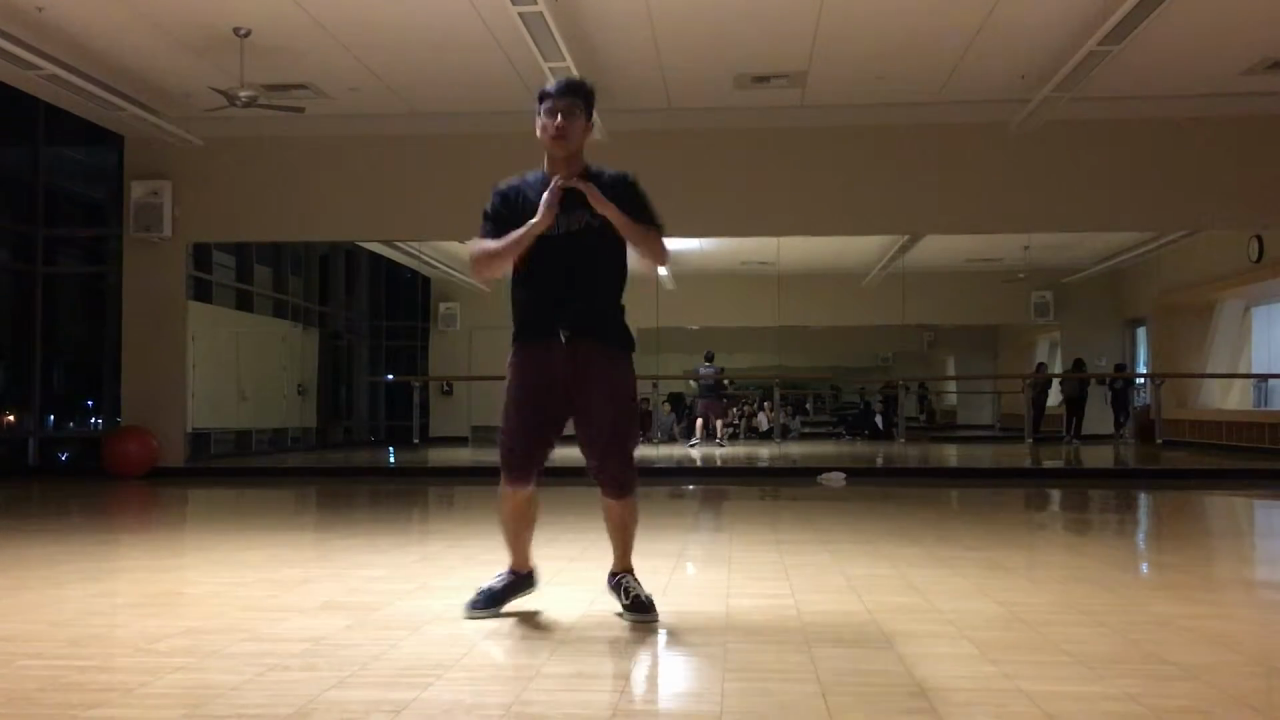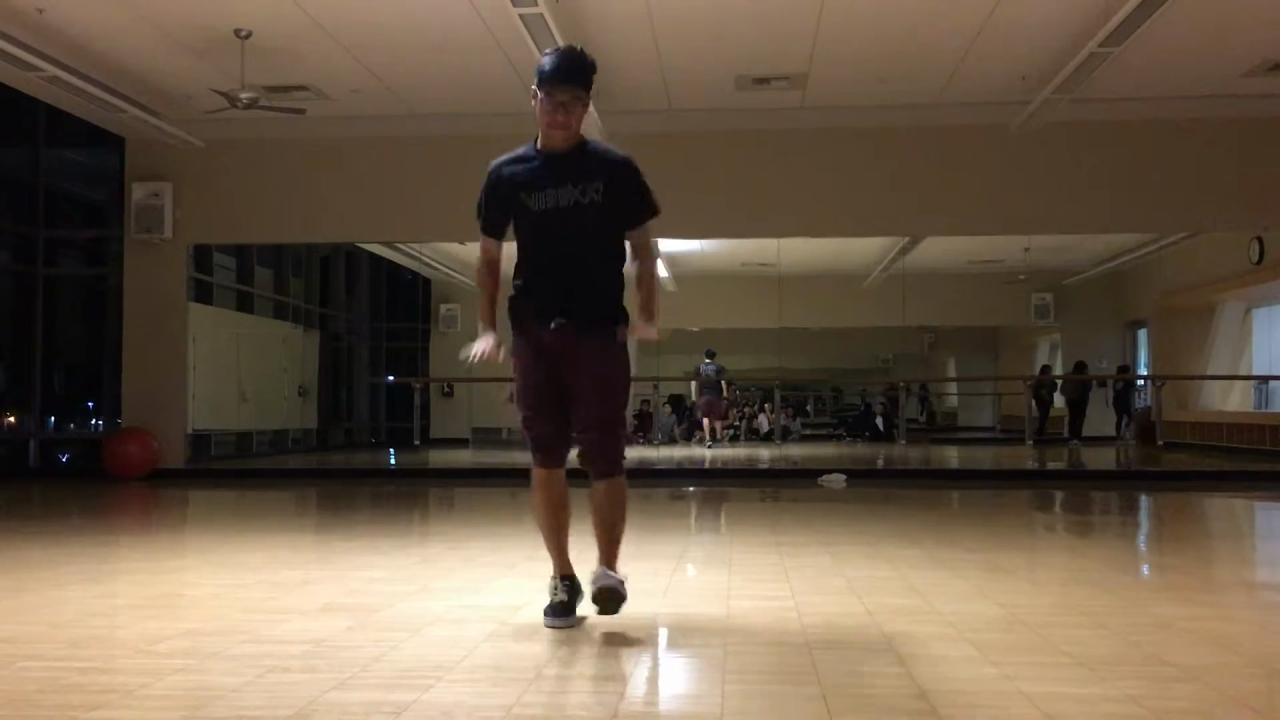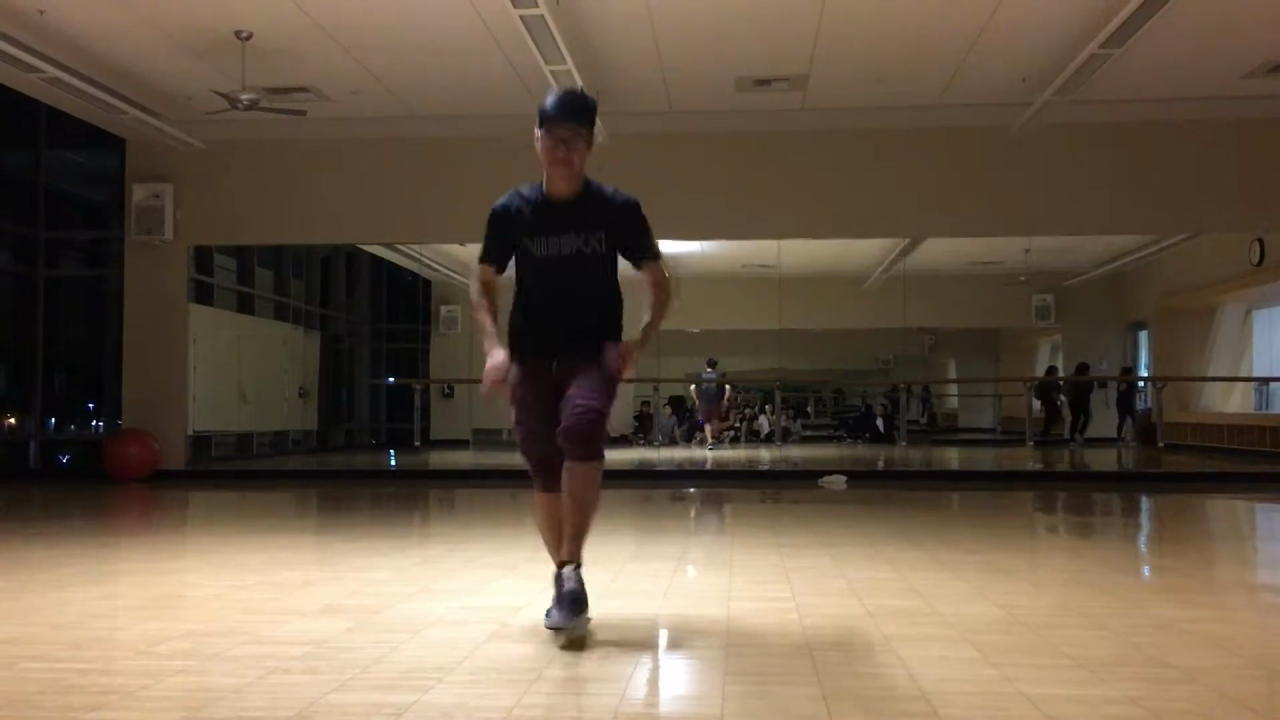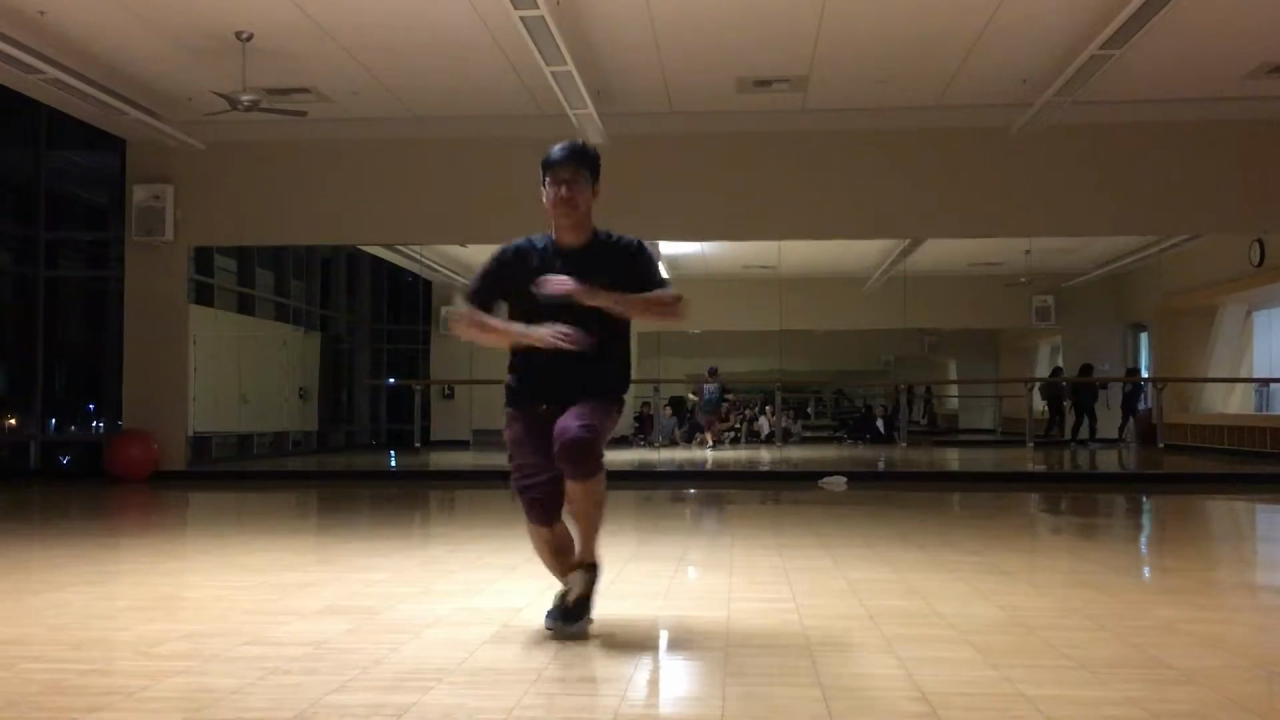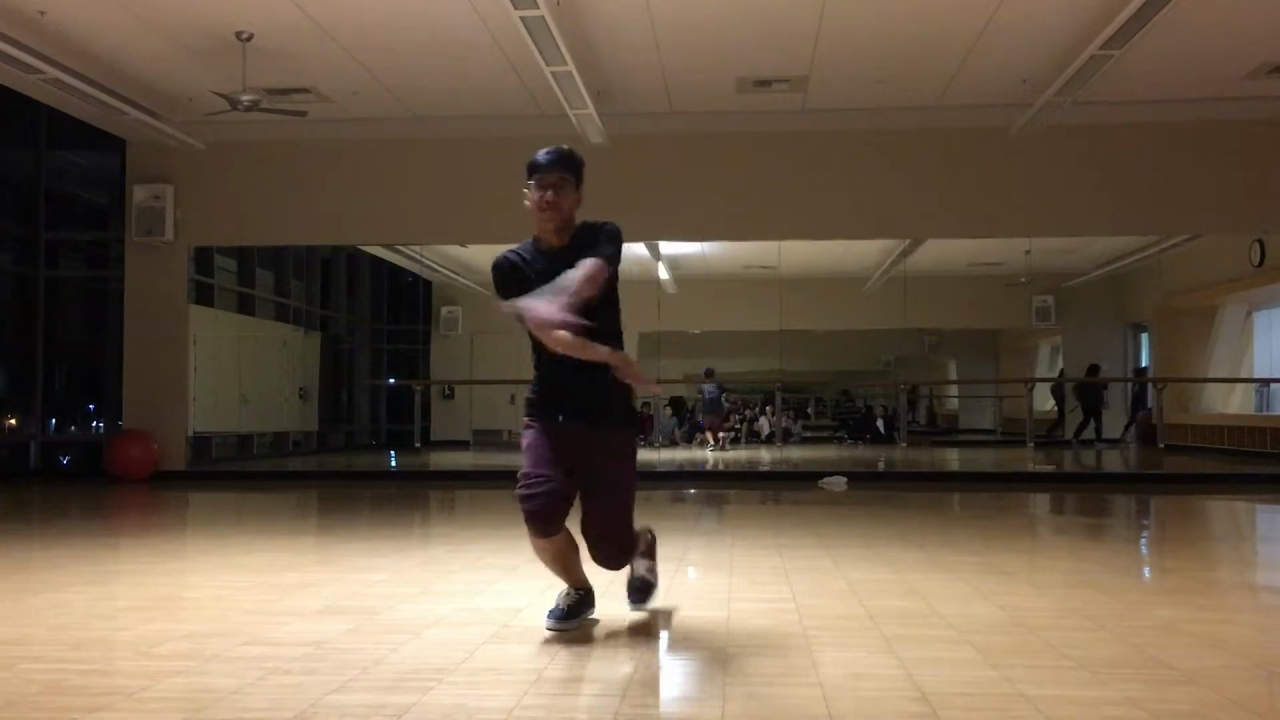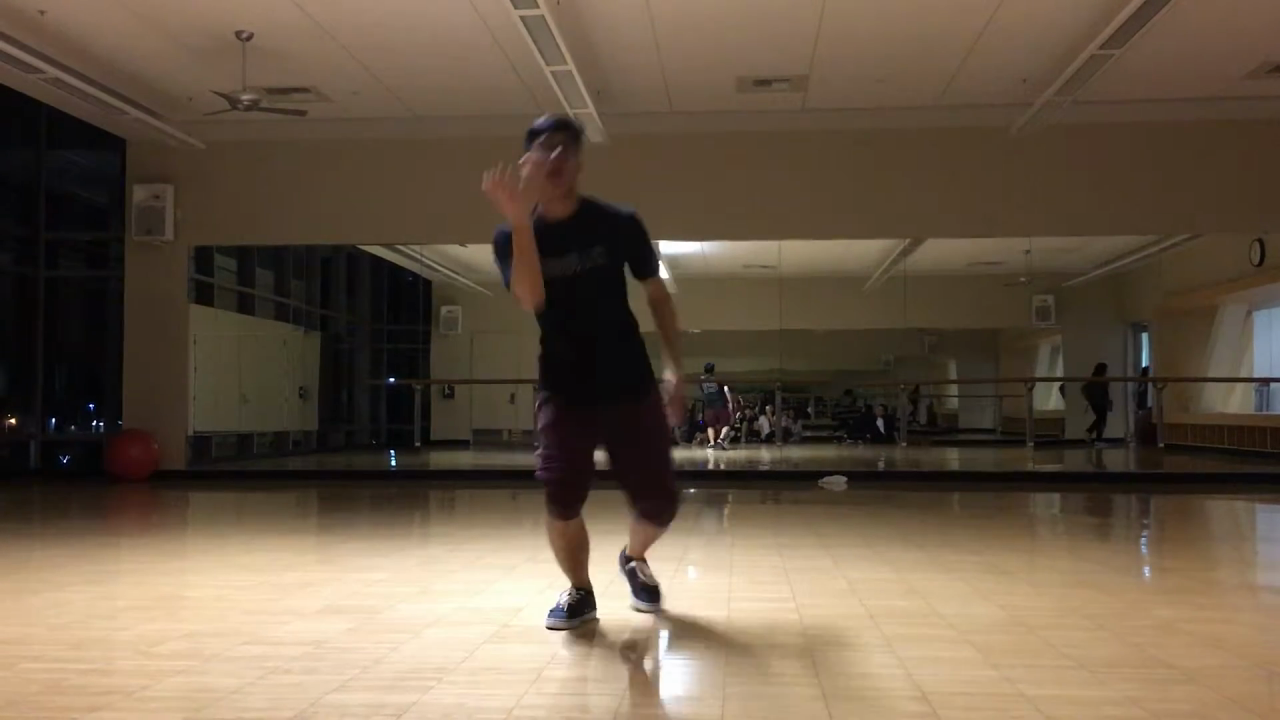
dt=0.2s
person 1, frame 1
left shoulder: (617, 187)
right shoulder: (515, 195)
left elbow: (657, 254)
right elbow: (481, 265)
left wrist: (607, 210)
right wrist: (538, 223)
left hip: (604, 345)
right hip: (538, 346)
left knee: (614, 470)
right knee: (518, 466)
left ankle: (623, 575)
right ankle: (518, 570)
person 1, frame 2
left shoulder: (615, 168)
right shoulder: (505, 174)
left elbow: (642, 245)
right elbow: (489, 256)
left wrist: (647, 314)
right wrist: (488, 330)
left hip: (598, 331)
right hip: (535, 330)
left knee: (602, 451)
right knee: (547, 454)
left ankle: (608, 570)
right ankle: (563, 577)
person 1, frame 3
left shoulder: (617, 209)
right shoulder: (512, 211)
left elbow: (658, 277)
right elbow: (484, 284)
left wrist: (643, 339)
right wrist: (494, 345)
left hip: (594, 358)
right hip: (532, 361)
left knee: (580, 430)
right knee: (548, 477)
left ankle: (569, 571)
right ankle: (567, 581)
person 1, frame 4
left shoulder: (624, 253)
right shoulder: (516, 258)
left elbow: (673, 307)
right elbow: (465, 320)
left wrist: (593, 295)
right wrist: (525, 332)
left hip: (594, 394)
right hip: (530, 399)
left knee: (574, 439)
right knee: (539, 504)
left ankle: (584, 563)
right ankle: (574, 588)
person 1, frame 5
left shoulder: (603, 238)
right shoulder: (510, 265)
left elbow: (590, 276)
right elbow: (552, 338)
left wrist: (549, 303)
right wrist: (614, 359)
left hip: (608, 415)
right hip: (548, 414)
left knee: (608, 540)
right knee: (538, 508)
left ankle: (641, 544)
right ankle: (577, 589)
person 1, frame 6
left shoulder: (618, 224)
right shoulder: (519, 234)
left elbow: (657, 294)
right elbow: (532, 301)
left wrist: (673, 368)
right wrist: (520, 223)
left hip: (628, 387)
right hip: (564, 388)
left knee: (657, 503)
right knee: (562, 494)
left ankle: (634, 555)
right ankle: (579, 590)
